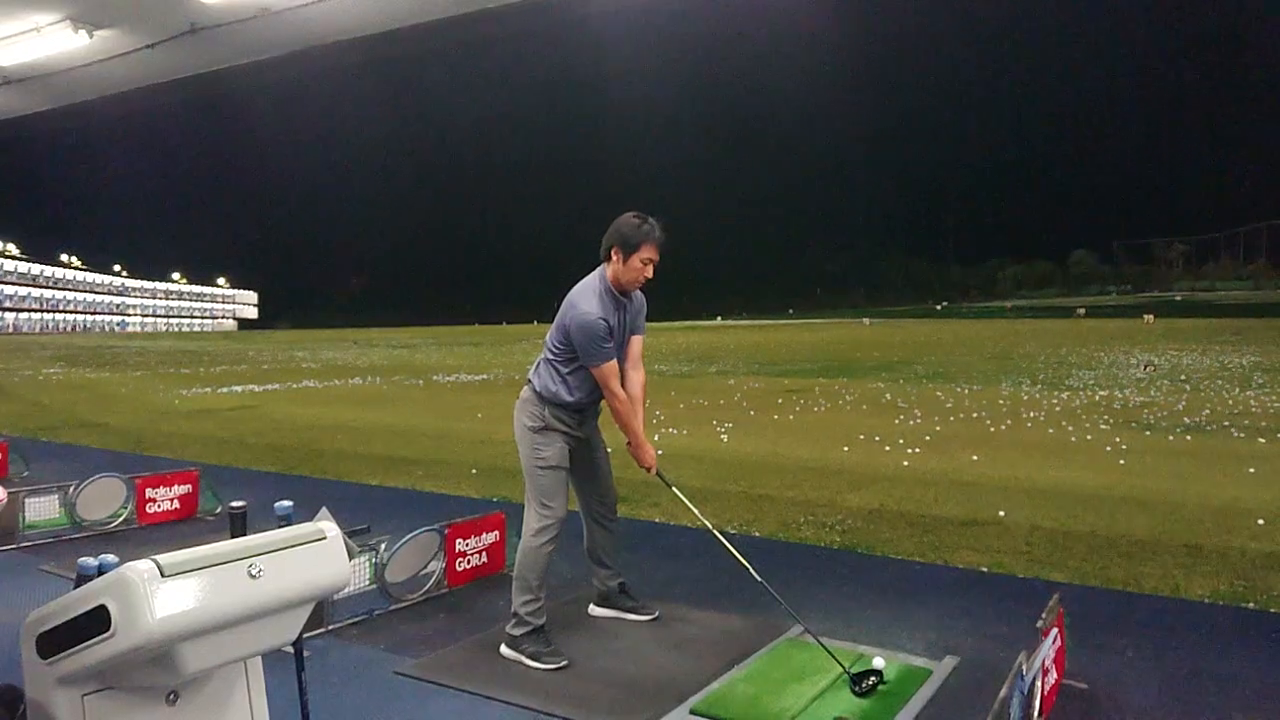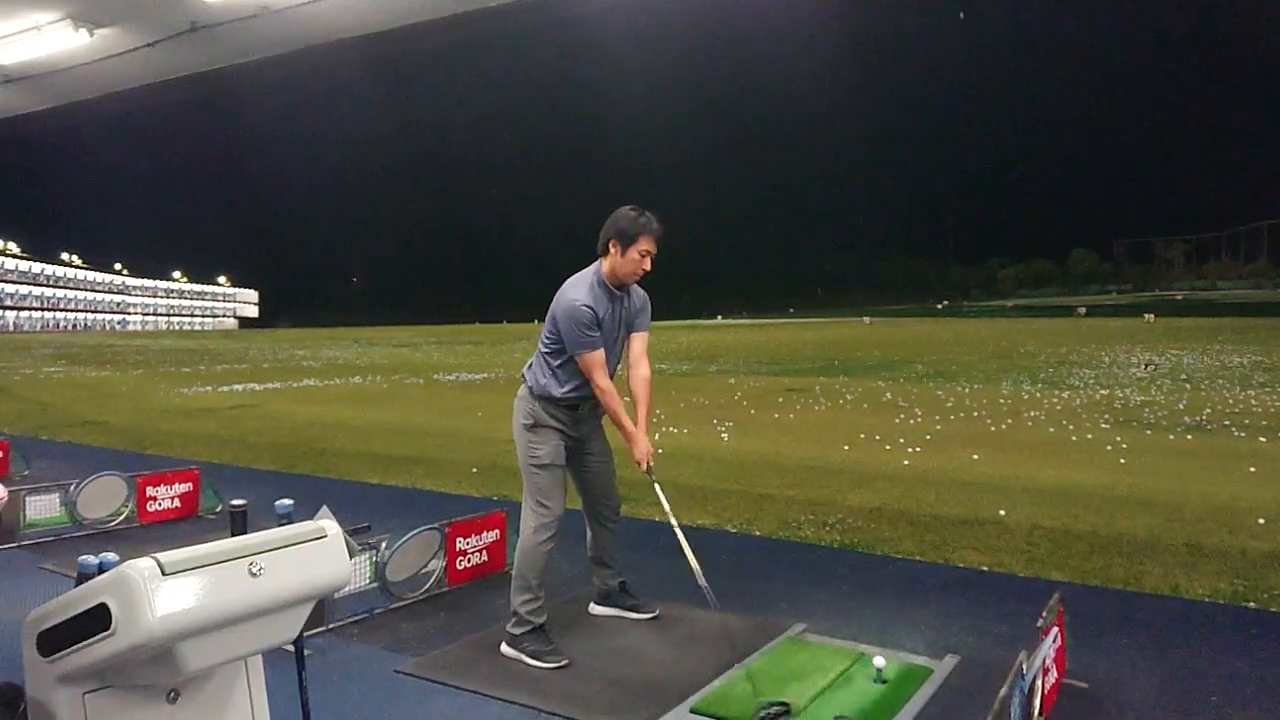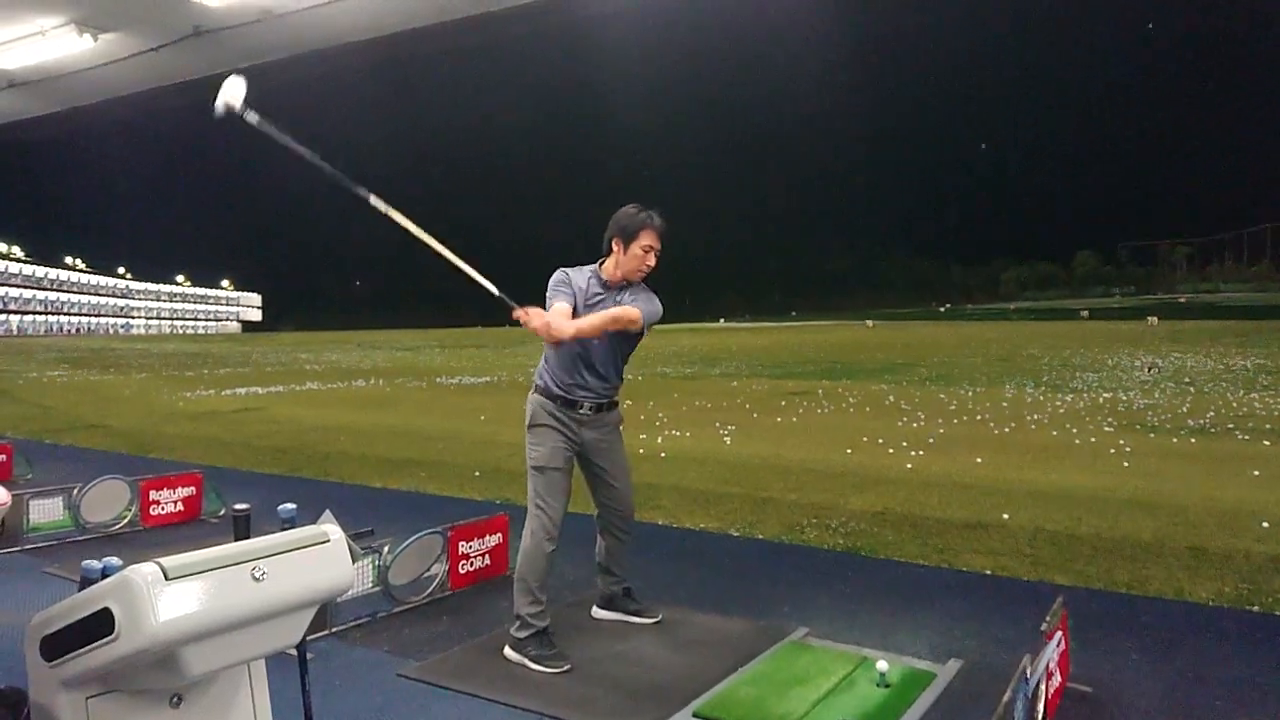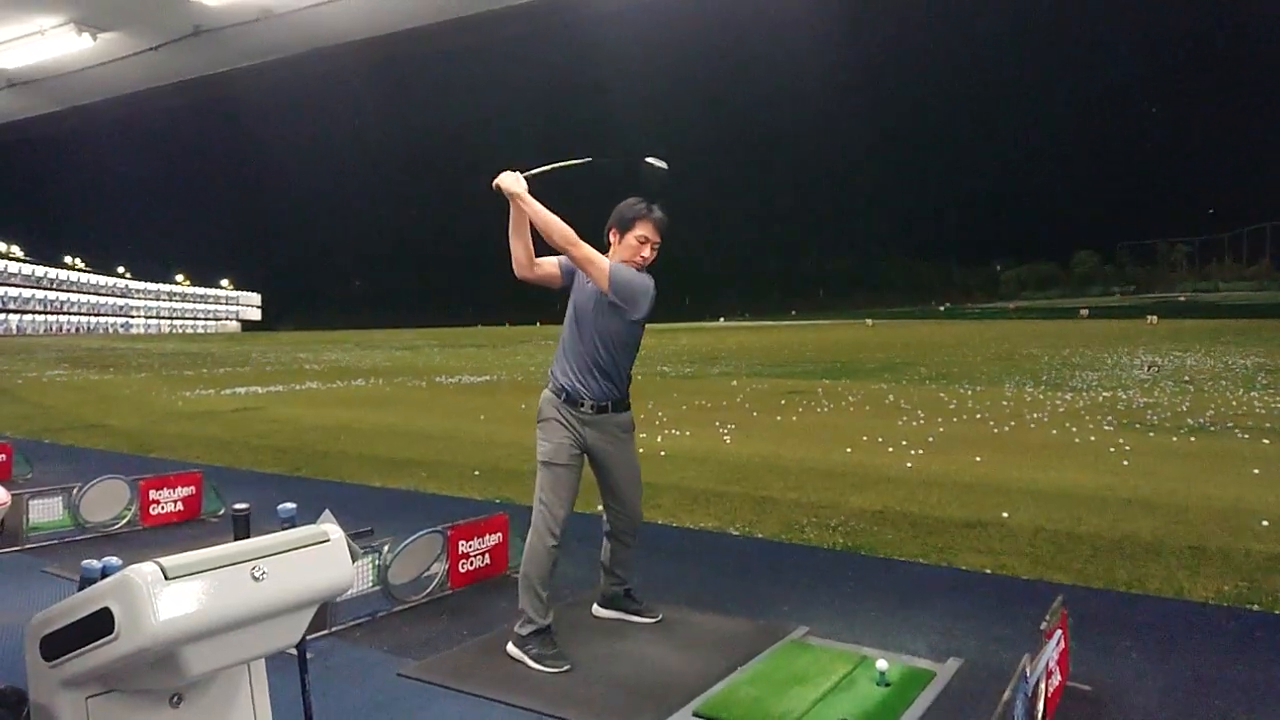
dt=1s
person 1, frame 1
left shoulder: (635, 300)
right shoulder: (588, 312)
left elbow: (633, 371)
right elbow: (613, 389)
left wrist: (640, 434)
right wrist: (638, 444)
left hip: (582, 415)
right hip: (545, 416)
left knee: (602, 505)
right knee: (547, 518)
left ankle: (609, 593)
right ankle: (522, 631)
person 1, frame 2
left shoulder: (637, 300)
right shoulder: (577, 301)
left elbow: (639, 365)
right elbow: (599, 379)
left wrist: (643, 431)
right wrist: (630, 435)
left hip: (585, 413)
right hip: (544, 412)
left knee: (606, 504)
right knee: (544, 517)
left ankle: (609, 592)
right ankle: (522, 630)
person 1, frame 3
left shoulder: (647, 304)
right shoulder: (567, 279)
left elbow: (612, 319)
right elbow: (559, 330)
left wrist: (562, 326)
right wrist: (551, 327)
left hip: (602, 417)
right hip: (553, 411)
left knee: (618, 511)
right knee: (545, 521)
left ankle: (612, 596)
right ankle: (526, 633)
person 1, frame 4
left shoulder: (640, 287)
right shoulder: (583, 270)
left elbow: (570, 242)
right elbow: (526, 268)
left wrist: (522, 195)
right wrist: (515, 203)
left hip: (612, 419)
right hip: (562, 411)
left knee: (627, 514)
right knee: (549, 520)
left ankle: (613, 595)
right ankle: (528, 632)
